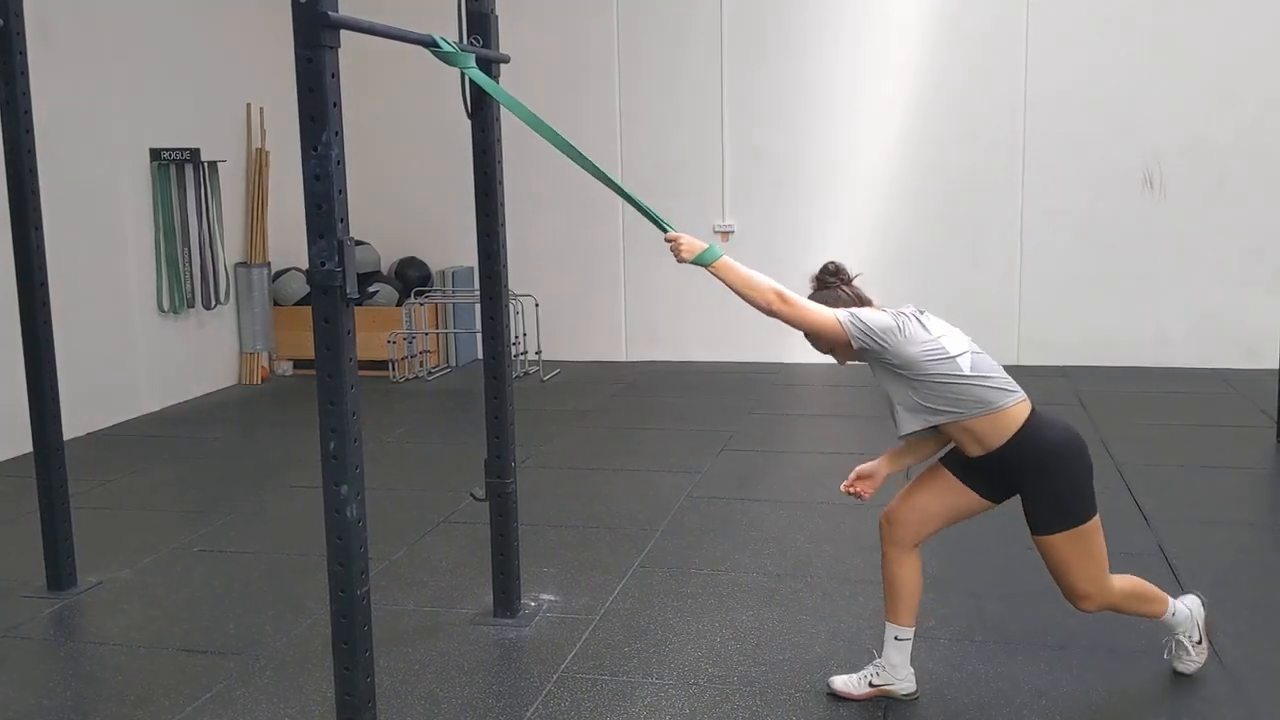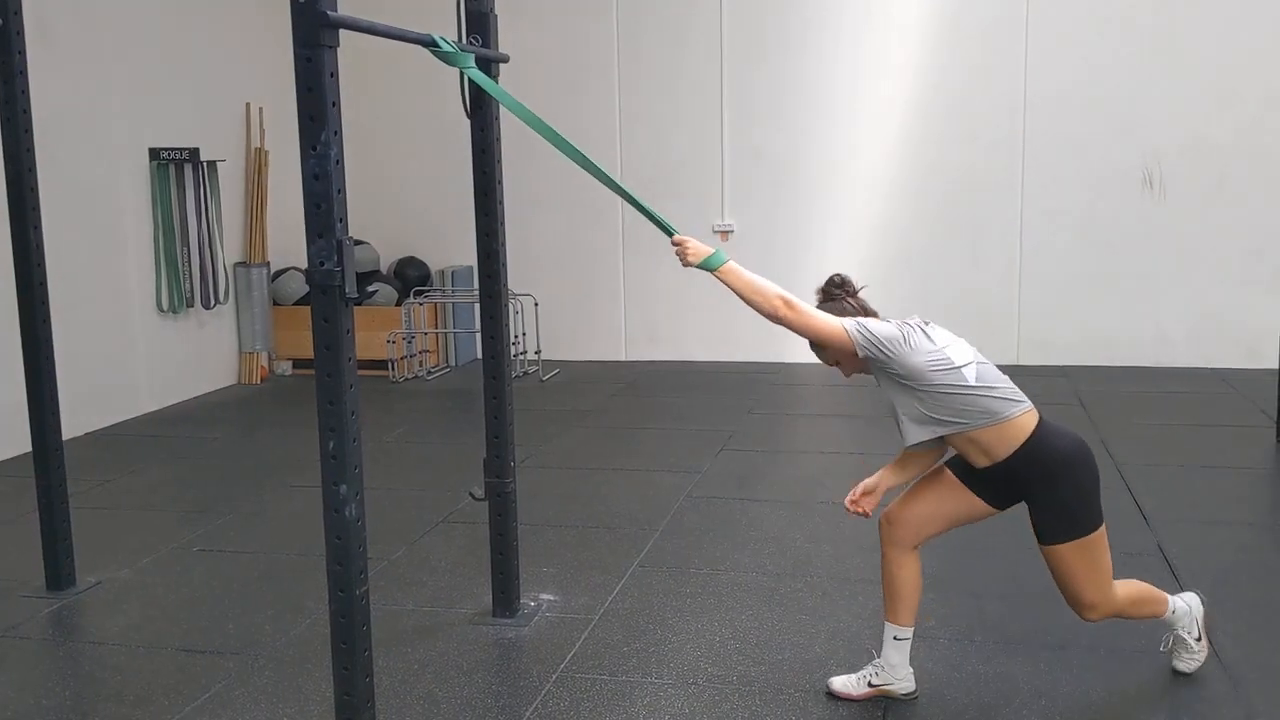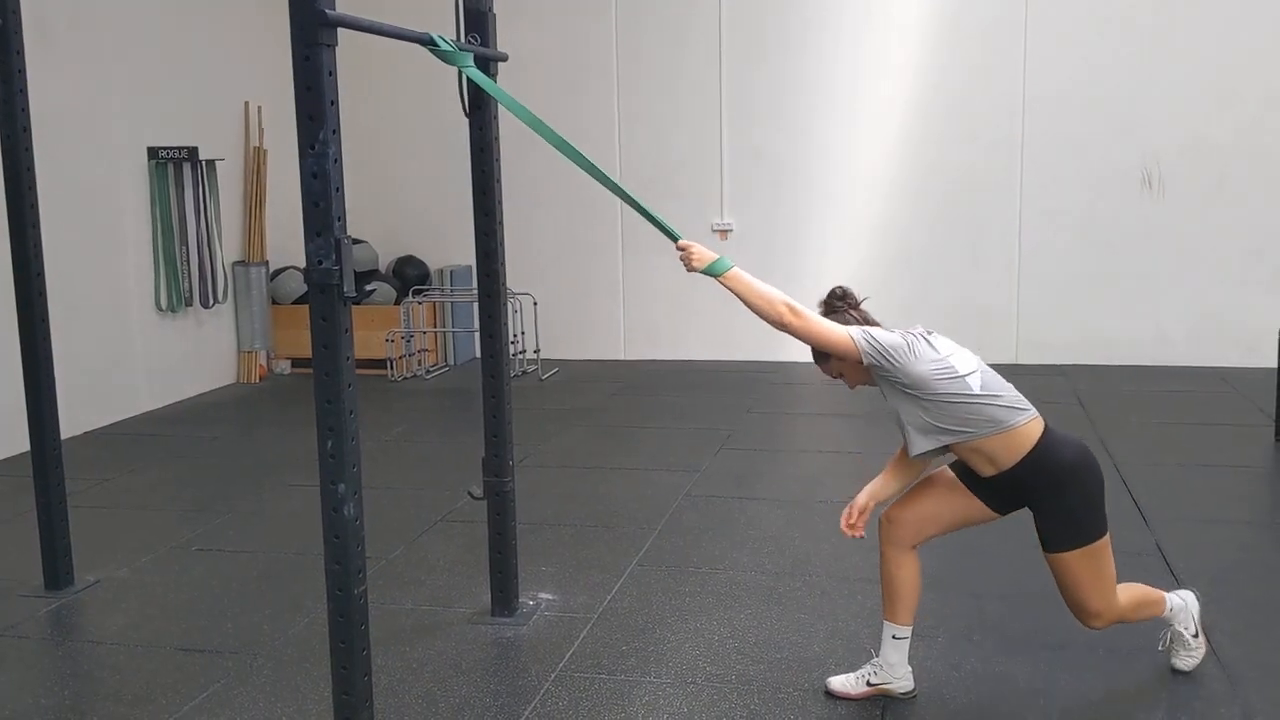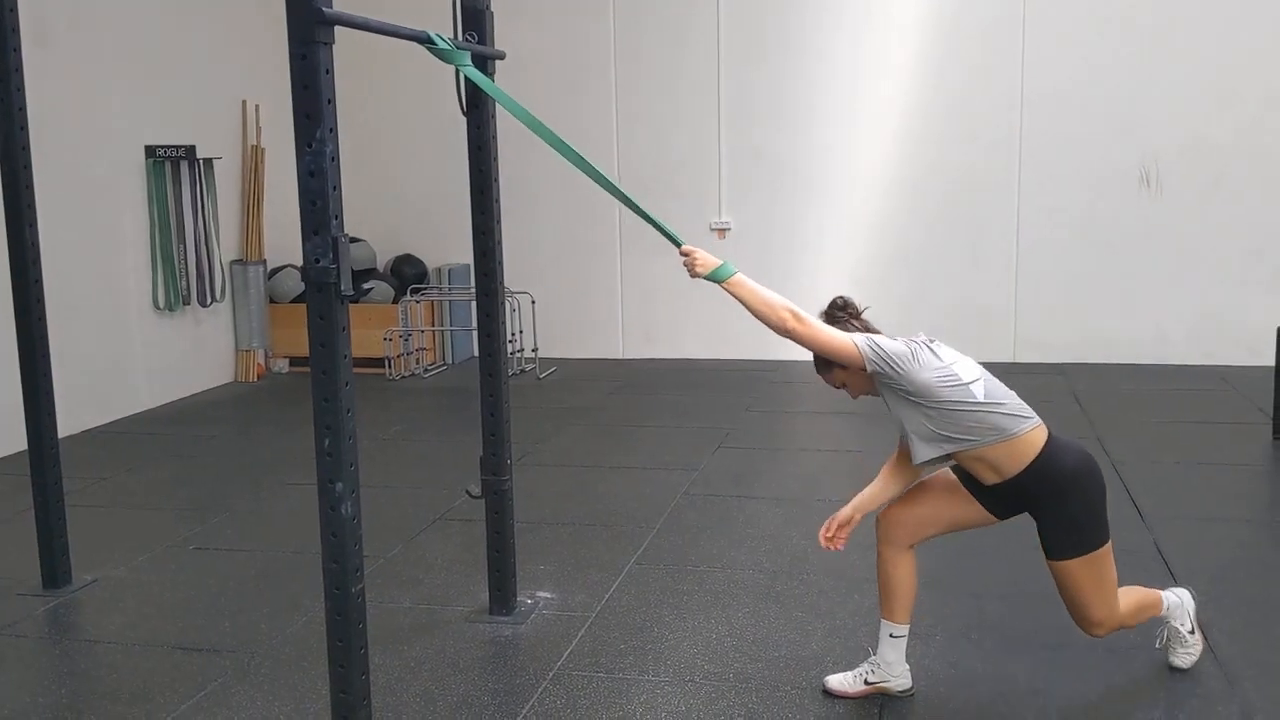
dt=0.1s
person 1, frame 1
left shoulder: (885, 330)
right shoulder: (899, 335)
left elbow: (780, 302)
right elbow: (938, 425)
left wrist: (709, 255)
right wrist: (883, 465)
left hip: (1045, 458)
right hip: (994, 456)
left knee: (1089, 592)
right knee: (898, 526)
left ankle: (1181, 612)
right ankle: (894, 671)
person 1, frame 2
left shoulder: (890, 341)
right shoulder: (903, 344)
left elbow: (785, 309)
right elbow: (940, 433)
left wrist: (715, 261)
right wrist: (885, 480)
left hip: (1052, 466)
right hip: (999, 464)
left knee: (1092, 601)
right knee: (898, 526)
left ankle: (1180, 610)
right ankle: (893, 671)
person 1, frame 3
left shoulder: (895, 351)
right shoulder: (903, 365)
left elbow: (792, 317)
right elbow: (916, 454)
left wrist: (719, 267)
right wrist: (867, 498)
left hip: (1058, 475)
right hip: (1003, 471)
left knee: (1095, 610)
right knee: (897, 527)
left ankle: (1176, 607)
right ankle: (892, 670)
person 1, frame 4
left shoulder: (898, 358)
right shoulder: (903, 370)
left elbow: (795, 323)
right elbow: (910, 459)
left wrist: (723, 273)
right wrist: (855, 509)
left hip: (1060, 482)
right hip: (1005, 477)
left knee: (1097, 618)
right knee: (894, 526)
left ankle: (1173, 605)
right ankle: (890, 668)
